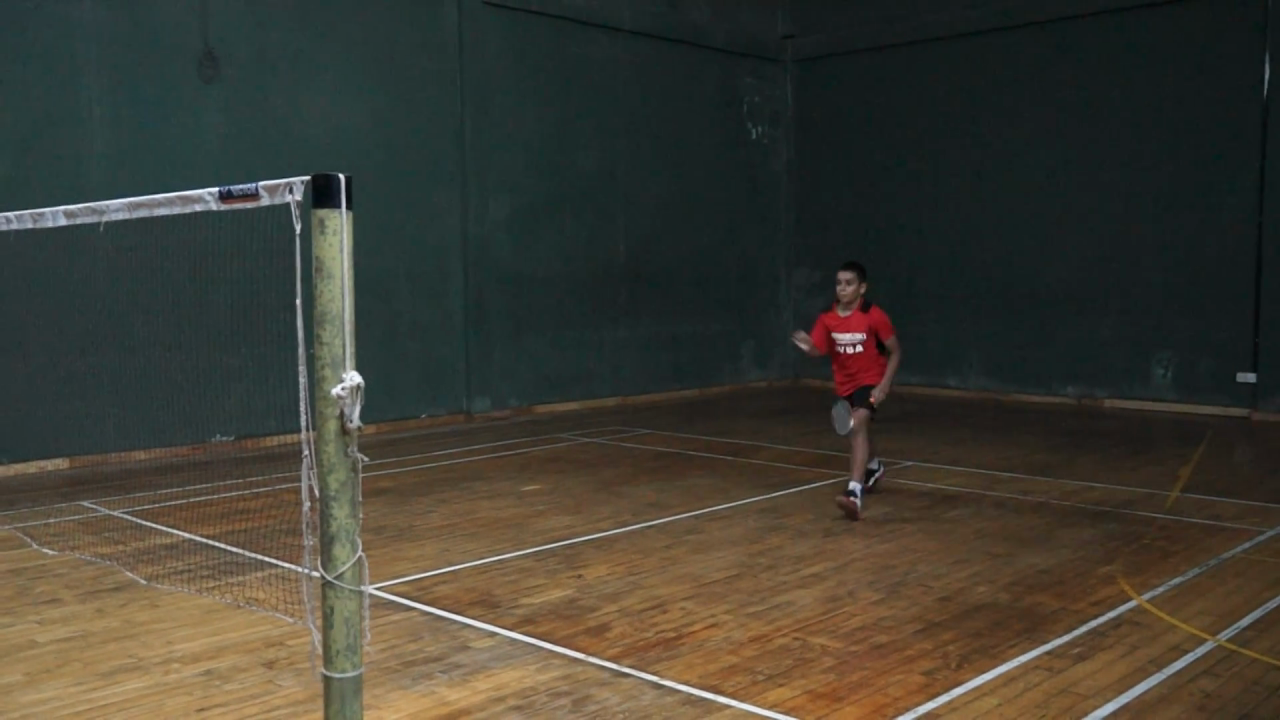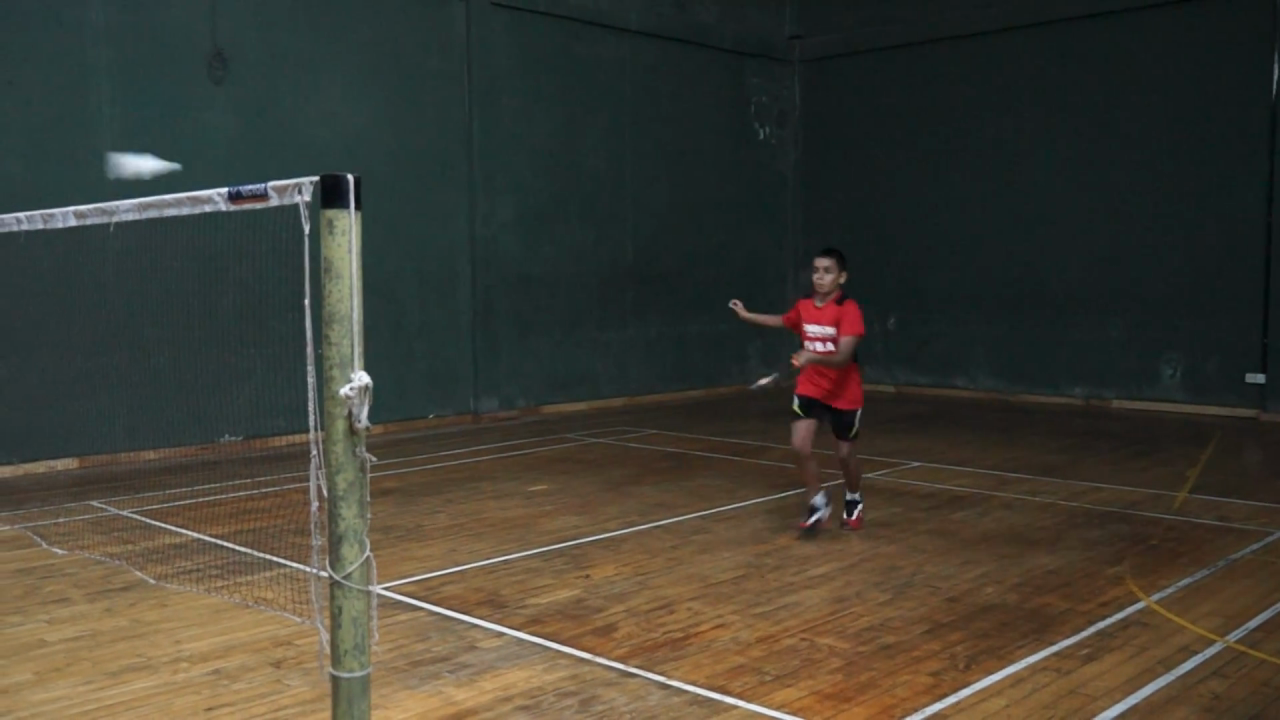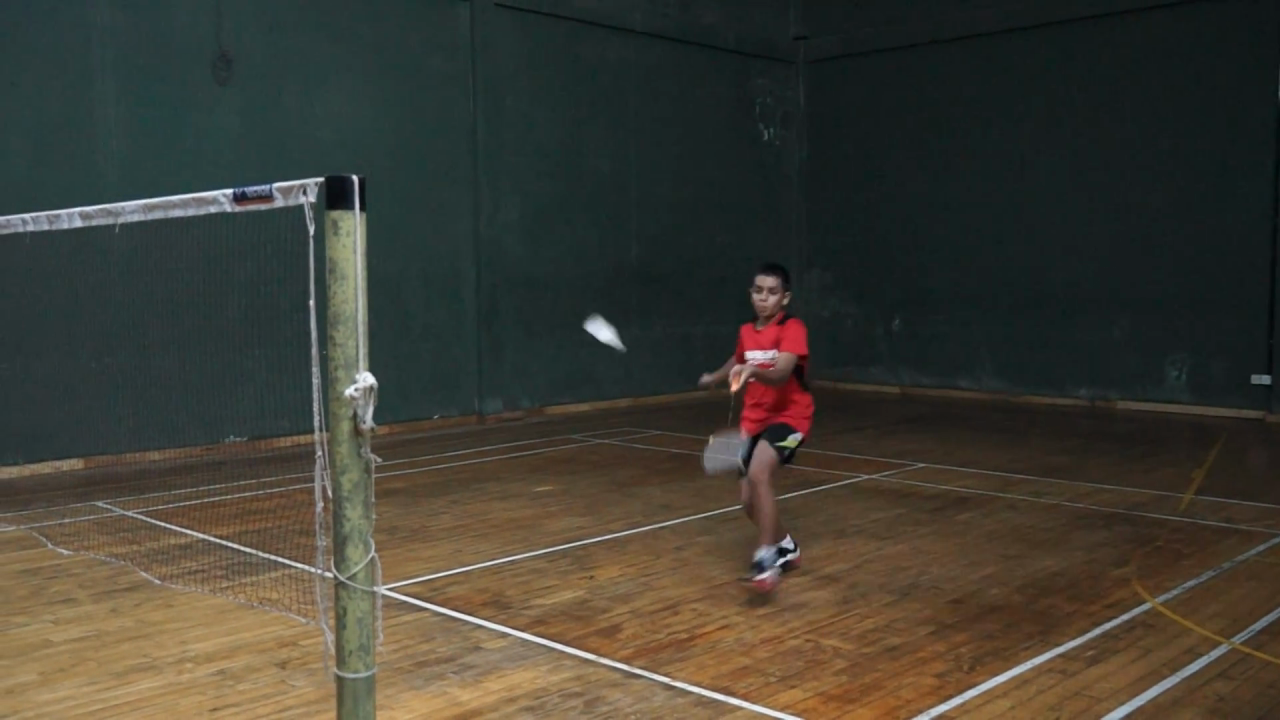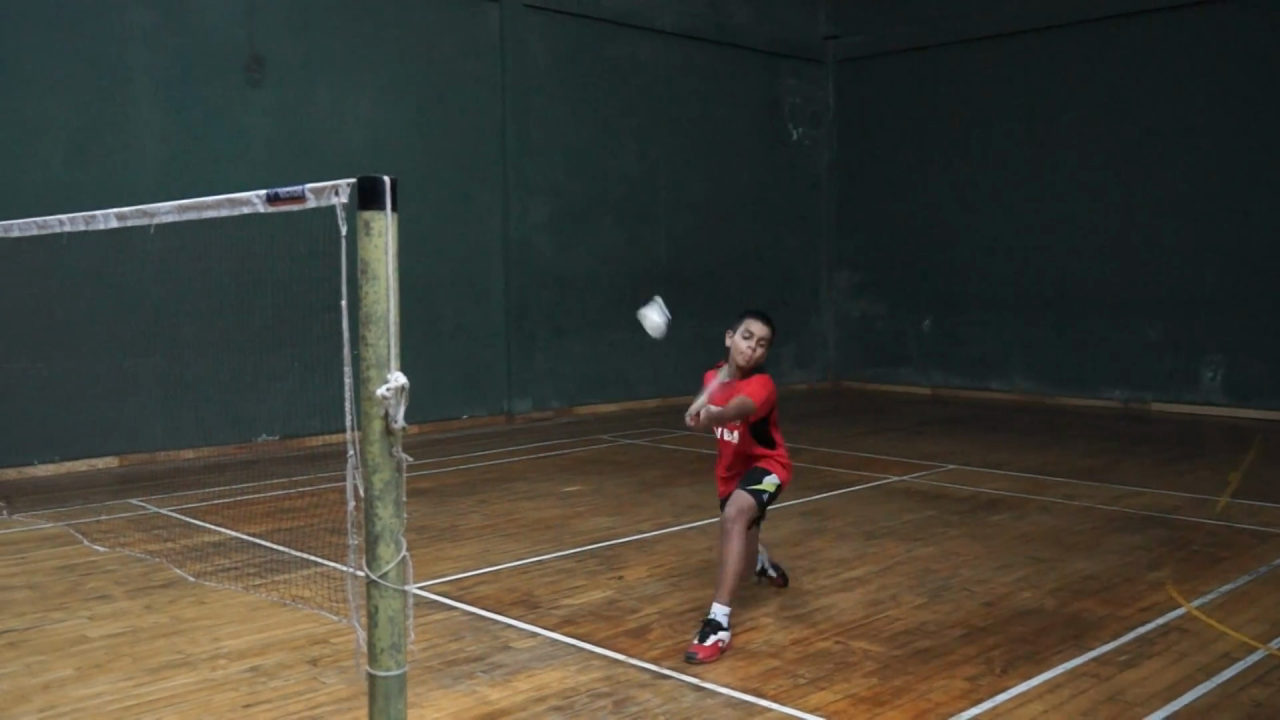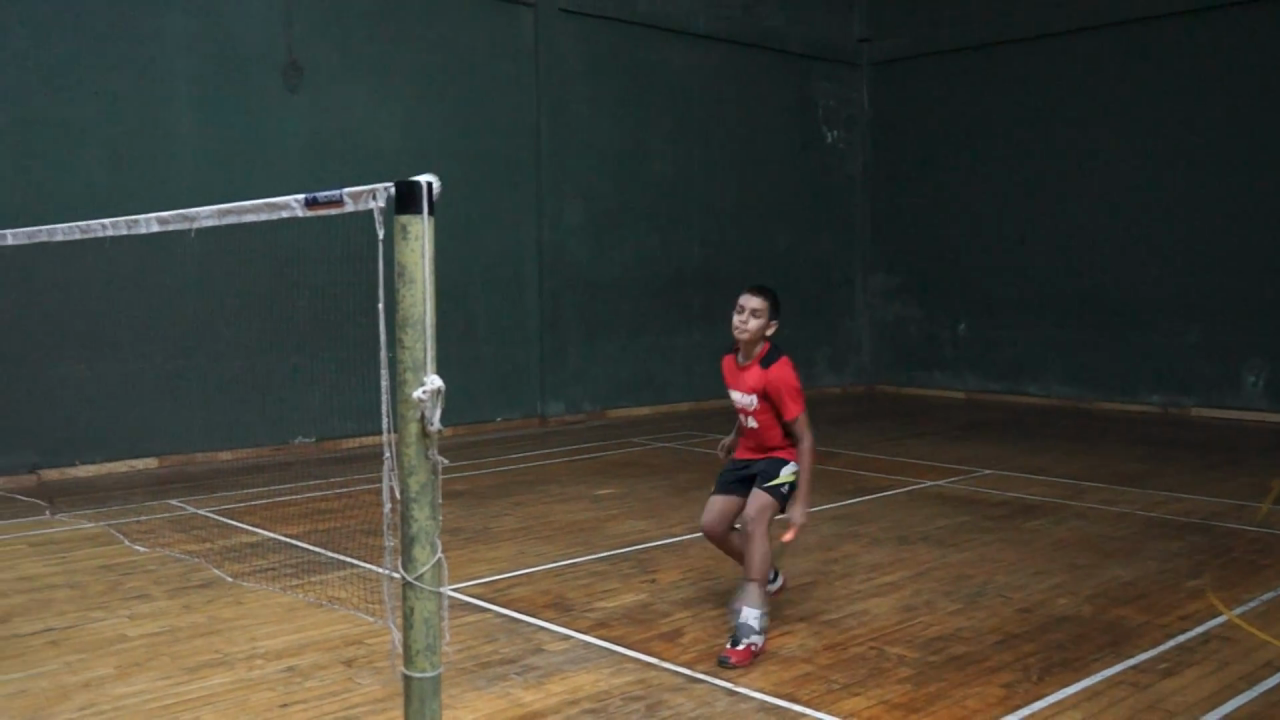
dt=0.3s
person 1, frame 1
left shoulder: (874, 316)
right shoulder: (827, 318)
left elbow: (895, 352)
right elbow: (819, 351)
left wrist: (885, 384)
right wrist: (807, 346)
left hip: (871, 381)
right hip: (844, 384)
left knee: (857, 426)
right knee: (854, 432)
left ankle: (854, 493)
right ankle: (874, 468)
person 1, frame 2
left shoulder: (849, 310)
right shoulder: (802, 308)
left elbow: (844, 355)
right elbow: (786, 322)
left wrist: (813, 357)
right wrist: (747, 315)
left hip: (844, 392)
right hip: (809, 389)
left knee: (845, 453)
right knee: (800, 445)
left ankle: (853, 499)
right ankle: (817, 501)
person 1, frame 3
left shoulder: (793, 329)
right shoulder: (746, 332)
left elbow: (782, 374)
left wrist: (753, 372)
right wrist: (716, 377)
left hip: (789, 420)
right hip: (754, 423)
left knee: (758, 472)
right knee: (750, 500)
left ankle: (765, 556)
right ankle: (785, 548)
person 1, frame 4
left shoulder: (760, 385)
right shoulder: (718, 375)
left elbow: (738, 408)
left wrist: (705, 410)
left hip: (764, 465)
right hip: (732, 469)
left knee: (733, 520)
right knee: (739, 540)
left ankle: (718, 622)
right ankle: (762, 564)
person 1, frame 5
left shoulder: (779, 371)
right shoulder: (730, 361)
left elbow: (804, 438)
left wrist: (801, 500)
right wrist: (735, 435)
left hip: (782, 455)
right hip: (747, 454)
left knee: (754, 520)
right knee: (711, 525)
left ankle: (750, 625)
right ankle: (764, 575)
